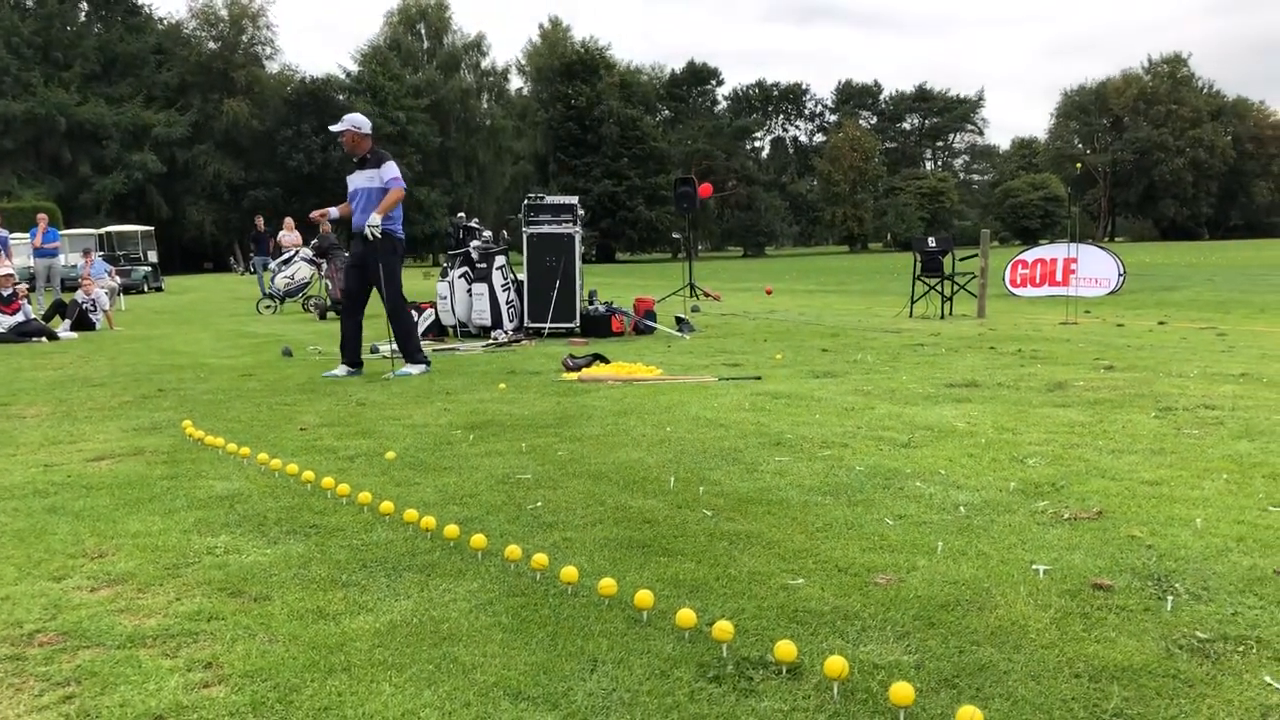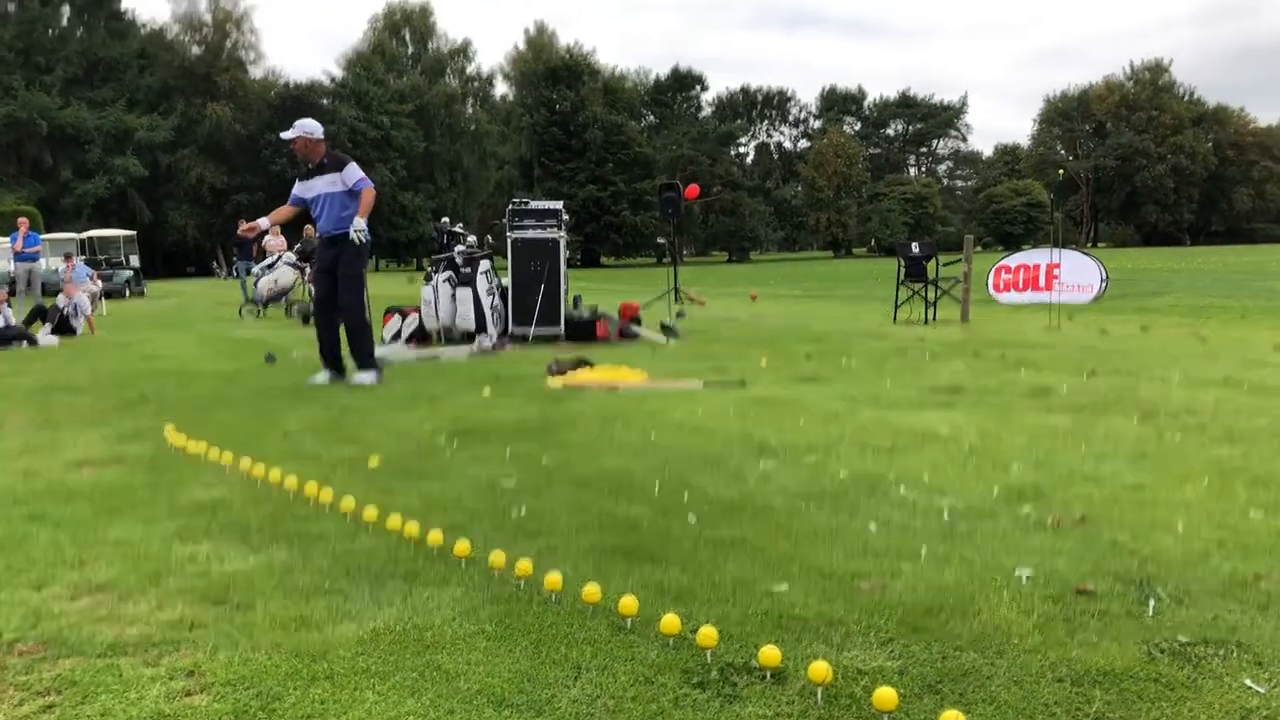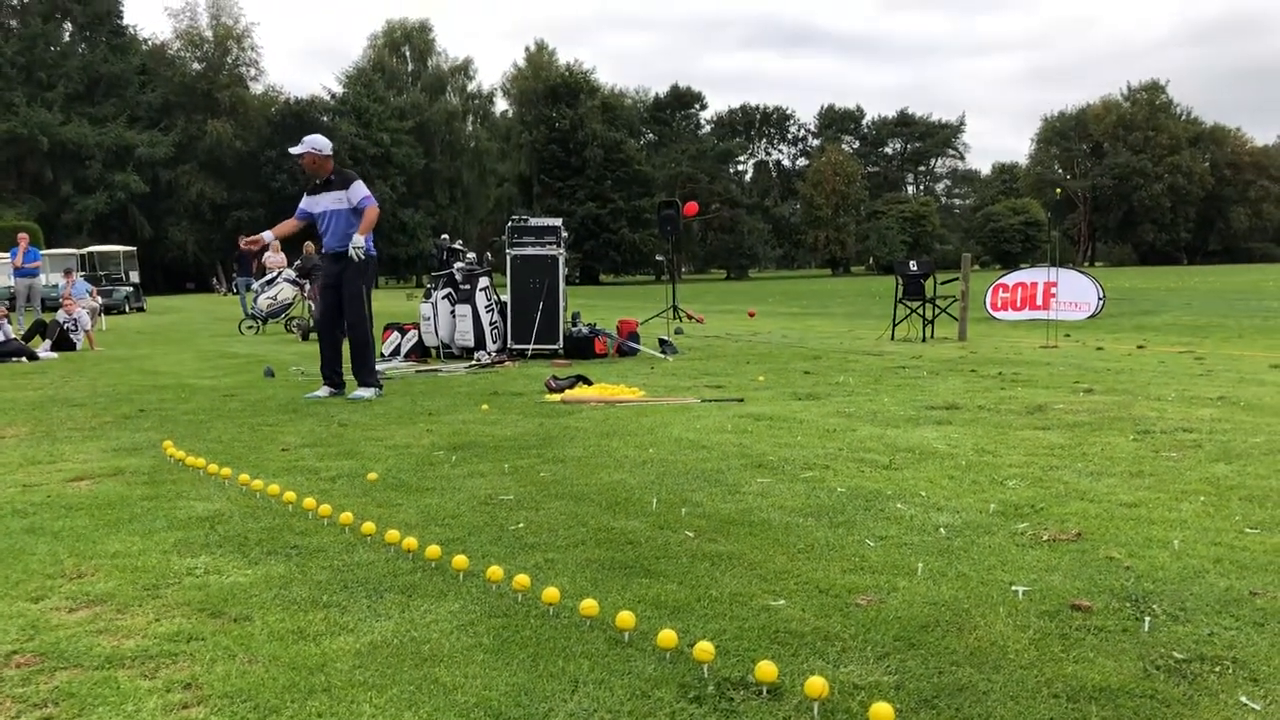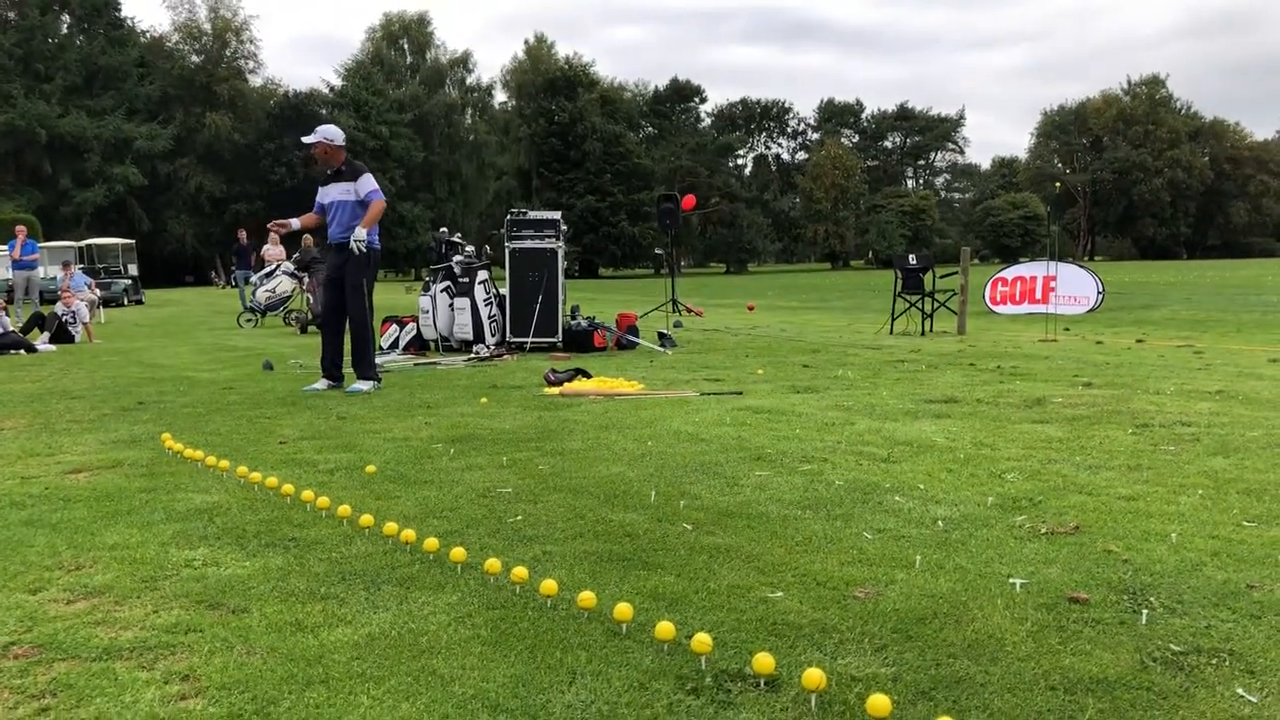
dt=0.5s
person 1, frame 1
left shoulder: (383, 162)
right shoulder: (354, 169)
left elbow: (398, 191)
left wrist: (377, 215)
right wrist: (332, 212)
left hip: (385, 240)
right hip: (360, 241)
left knee: (393, 301)
right knee: (350, 302)
left ankle: (417, 360)
right ankle: (350, 363)
person 1, frame 2
left shoulder: (342, 164)
right shoulder: (305, 177)
left elbow: (368, 191)
right elbow: (291, 208)
left wrist: (360, 220)
right wrist: (260, 224)
left hip: (351, 242)
right hip: (325, 245)
left knee: (351, 306)
right knee: (323, 307)
left ankle: (368, 367)
right ankle: (333, 367)
person 1, frame 3
left shoulder: (348, 181)
right shoulder: (313, 191)
left elbow: (372, 209)
right elbow: (296, 221)
left wrist: (359, 237)
right wrist: (265, 237)
left hip: (356, 258)
right hip: (331, 260)
left knee: (357, 322)
right knee: (326, 322)
left ankle: (369, 383)
right ankle: (332, 383)
person 1, frame 4
left shoulder: (357, 173)
right shoulder: (326, 181)
left elbow: (379, 203)
right elbow: (318, 215)
left wrist: (362, 230)
right wrist: (291, 224)
left hip: (361, 251)
right hip: (335, 252)
left knee: (358, 314)
right knee: (330, 315)
left ankle: (368, 376)
right ankle: (331, 376)
